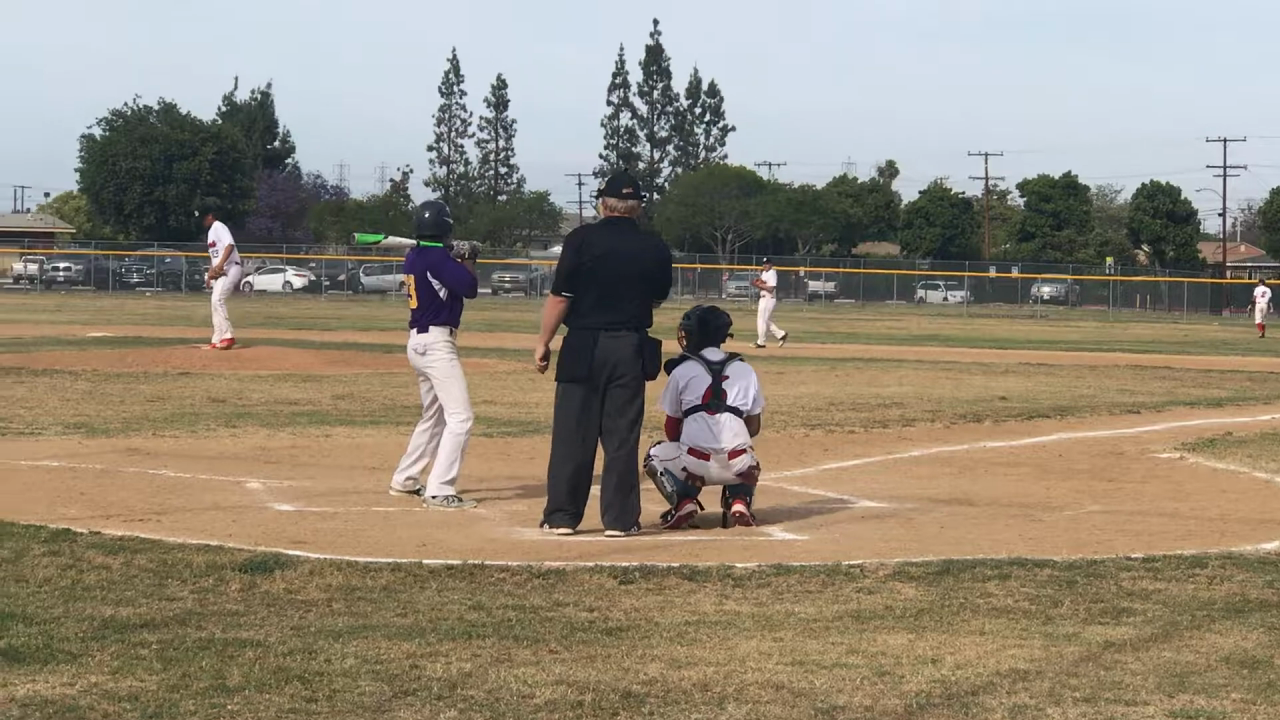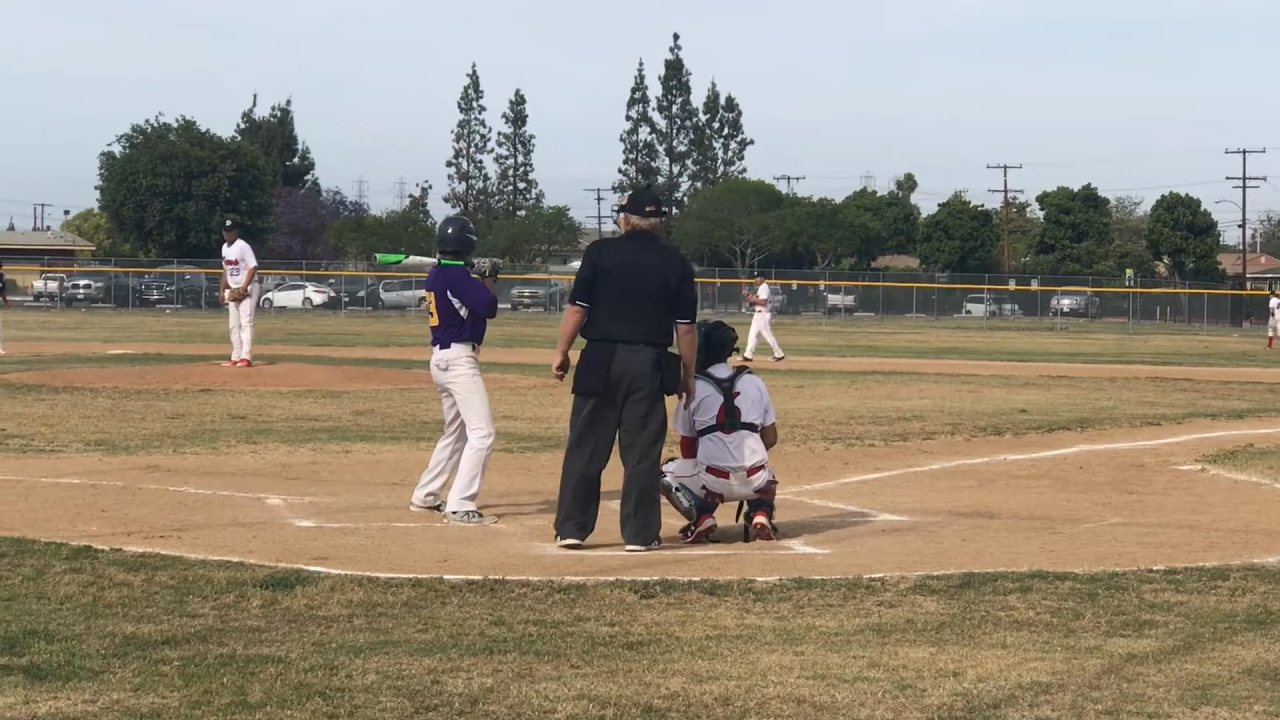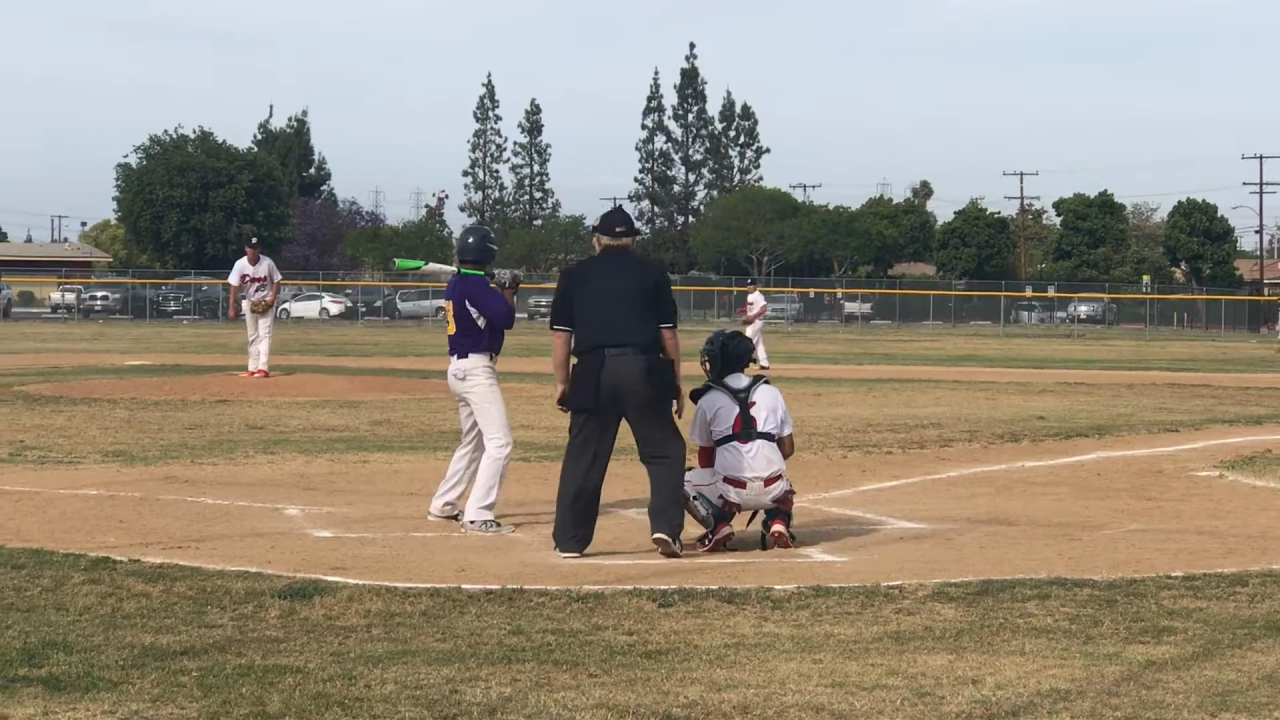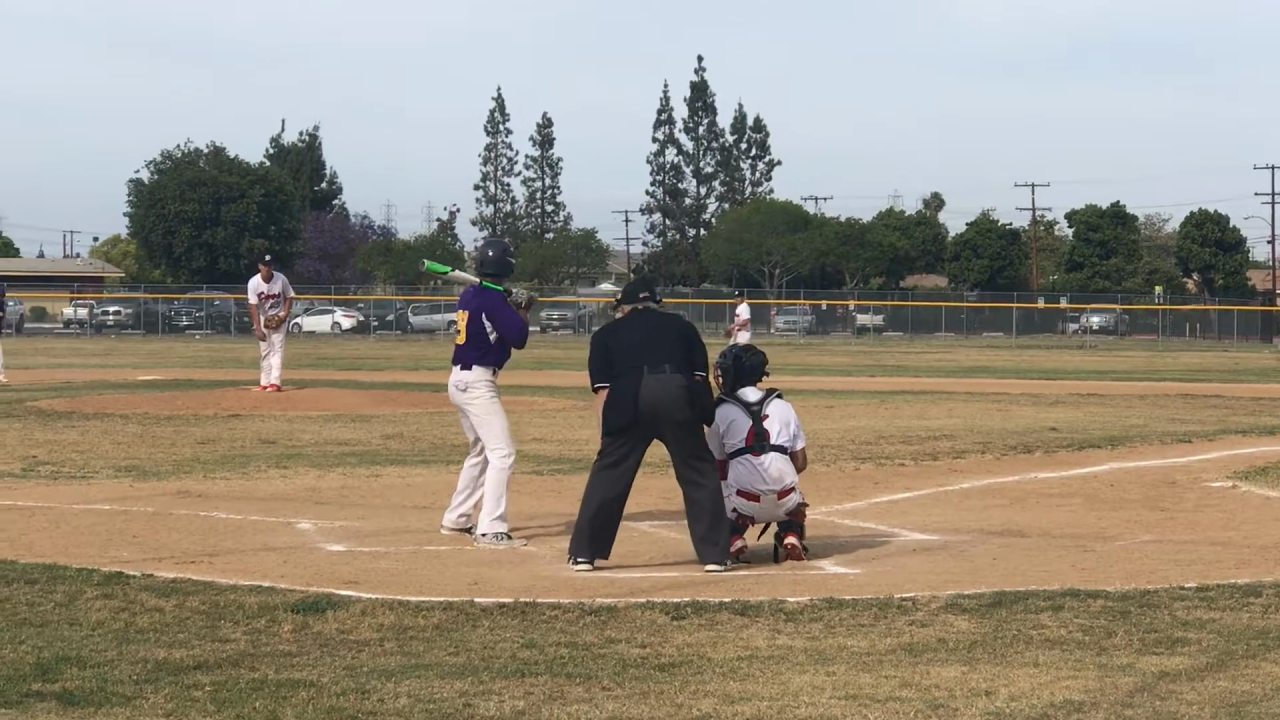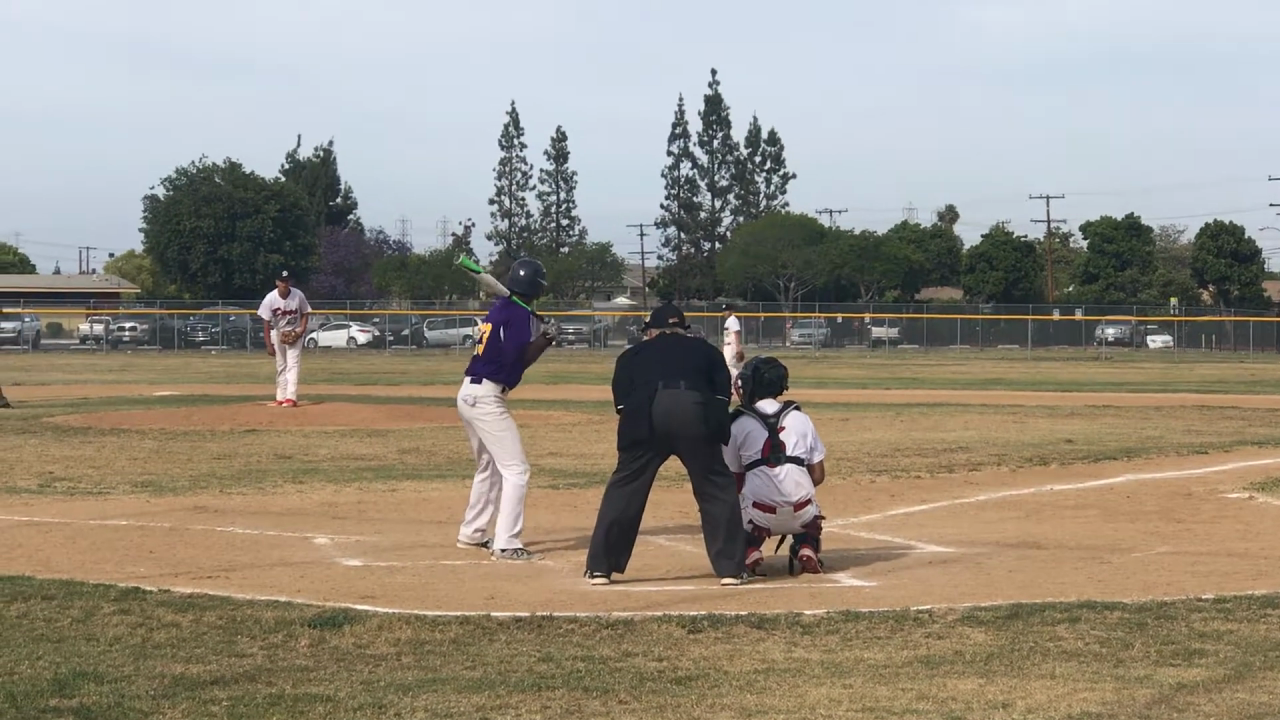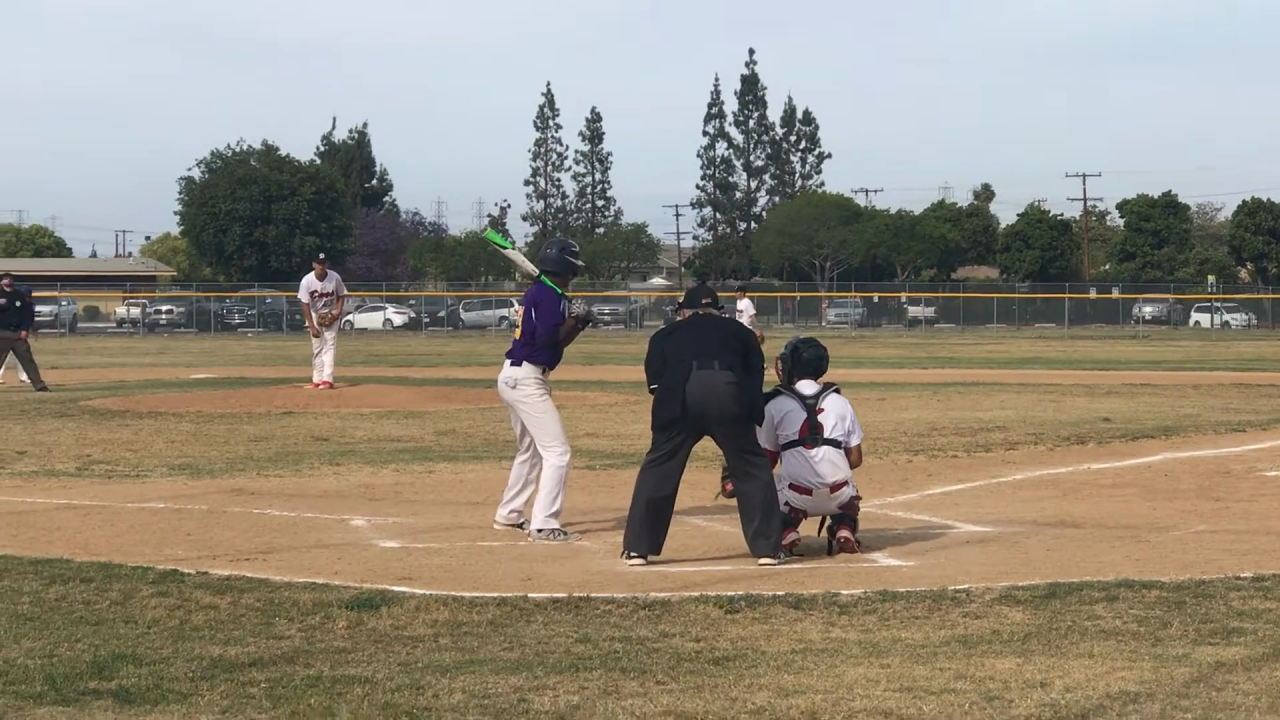
dt=0.5s
person 1, frame 1
left shoulder: (581, 239)
right shoulder: (656, 248)
left elbow: (560, 297)
left wrist: (543, 343)
left hip: (583, 347)
right hip: (631, 349)
left knee: (572, 434)
right knee: (622, 437)
left ankle: (561, 516)
right ankle: (620, 519)
person 1, frame 2
left shoulder: (600, 251)
right shoulder: (676, 263)
left elbow: (577, 309)
right elbow: (685, 327)
left wrist: (561, 352)
right wrist: (688, 375)
left hip: (601, 361)
right hip: (650, 364)
left knee: (585, 447)
right knee: (643, 452)
left ankle: (571, 527)
right ankle: (640, 533)
person 1, frame 3
left shoulder: (574, 274)
right shoulder: (652, 274)
left elbow: (561, 333)
right elbow: (667, 333)
left wrist: (562, 382)
right wrist: (675, 382)
left hip: (593, 372)
right hip: (642, 370)
left knee: (583, 459)
right knee: (664, 451)
left ankle: (568, 541)
right ankle: (667, 528)
person 1, frame 4
left shoulder: (606, 333)
right shoulder: (680, 325)
left elbow: (604, 390)
right elbow: (699, 376)
left wrist: (607, 438)
left hip: (629, 397)
right hip: (678, 391)
left knee: (607, 473)
right knee: (700, 473)
left ankle: (583, 553)
right ankle: (715, 555)
person 1, frame 5
left shoulder: (632, 354)
right shoulder: (706, 350)
left elbow: (624, 407)
right elbow: (721, 399)
left wrist: (637, 454)
left hip: (646, 412)
right hip: (695, 409)
left knee: (624, 486)
right knee: (718, 487)
left ankle: (599, 568)
right ankle: (731, 568)
person 1, frame 6
left shoulder: (665, 335)
right shoulder: (739, 331)
left elbow: (656, 384)
right elbow: (755, 378)
left wrist: (667, 420)
right wrist: (745, 420)
left hip: (680, 395)
right hip: (729, 391)
left knee: (658, 468)
right knee: (753, 468)
left ankle: (637, 548)
right ankle: (767, 549)
person 2, frame 1
left shoulder: (414, 256)
right shoulder: (437, 256)
right elbow: (470, 288)
left wrist: (455, 258)
right wrist: (467, 260)
left hip: (420, 341)
right hip: (436, 343)
left knee: (434, 417)
right knee: (460, 417)
left ankle: (404, 480)
right ankle: (439, 491)
person 2, frame 2
left shoulder: (436, 274)
right shoulder: (457, 275)
right elbow: (489, 307)
left wrist: (479, 279)
right wrist: (489, 279)
left hip: (443, 358)
right hip: (459, 360)
left knee: (456, 433)
right knee: (482, 433)
left ankle: (425, 496)
right ankle: (460, 507)
person 2, frame 3
left shoulder: (456, 283)
right shoulder: (475, 284)
right elbow: (506, 319)
left wrist: (500, 290)
right wrist: (508, 291)
left hip: (461, 367)
right hip: (476, 369)
left knee: (473, 442)
right knee: (499, 442)
left ankle: (443, 505)
right ankle: (477, 516)
person 2, frame 4
left shoulder: (469, 295)
right shoulder: (494, 298)
right elbow: (519, 339)
left wrist: (512, 306)
right wrist: (522, 310)
left hip: (462, 379)
right hip: (477, 382)
left knee: (480, 453)
right knee: (502, 454)
left ankle: (455, 519)
right ankle: (490, 530)
person 2, frame 5
left shoulder: (500, 309)
right shoulder: (519, 314)
right elbow: (516, 356)
left wrist: (543, 342)
right wrist: (542, 339)
left hip: (472, 394)
right hip: (486, 397)
left knee: (489, 467)
right knee: (516, 470)
left ankle: (472, 533)
right ankle: (507, 545)
person 2, frame 6
left shoulder: (537, 292)
right shoulder: (549, 294)
left elbow: (556, 343)
right elbow: (548, 338)
left wrist: (579, 324)
right wrist: (573, 318)
left hip: (515, 377)
right hip: (526, 380)
left knee: (531, 450)
right knee: (557, 451)
left ankle: (508, 515)
right ankle: (544, 525)
person 3, frame 1
left shoulder: (682, 370)
right shoulder: (745, 370)
left elbow: (672, 427)
right elbow: (754, 427)
left hip: (696, 464)
right hip: (737, 465)
left knee: (656, 456)
right knee: (748, 461)
left ankle: (682, 501)
right ankle: (740, 502)
person 3, frame 2
left shoulder: (693, 389)
right shoulder: (755, 383)
left elbow: (688, 447)
right elbow: (770, 438)
left wrist: (700, 467)
left hip: (713, 482)
right hip: (754, 481)
left knee: (668, 472)
left ankle: (700, 517)
right ankle: (761, 514)
person 3, frame 3
left shoulder: (708, 400)
right shoulder: (772, 392)
left elbow: (705, 458)
right elbow: (787, 448)
left hip: (731, 491)
right hip: (771, 490)
left knee: (686, 481)
left ankle: (718, 525)
right ankle: (778, 523)
person 3, frame 4
left shoulder: (722, 413)
right shoulder: (784, 406)
left elbow: (719, 470)
right elbow: (800, 463)
left hip: (744, 504)
right hip: (784, 503)
left ankle: (732, 539)
right ankle: (792, 538)
person 3, frame 5
left shoulder: (739, 425)
right shoulder: (802, 419)
left elbow: (734, 483)
right elbow: (818, 476)
left hip: (760, 516)
right hip: (802, 515)
left ankle: (749, 551)
right ankle: (807, 550)
person 3, frame 6
left shoulder: (775, 405)
right shoulder: (841, 402)
left elbow: (767, 461)
right elbow: (855, 459)
left hip: (797, 499)
right hip: (838, 497)
left ankle: (785, 532)
right ankle: (845, 531)
